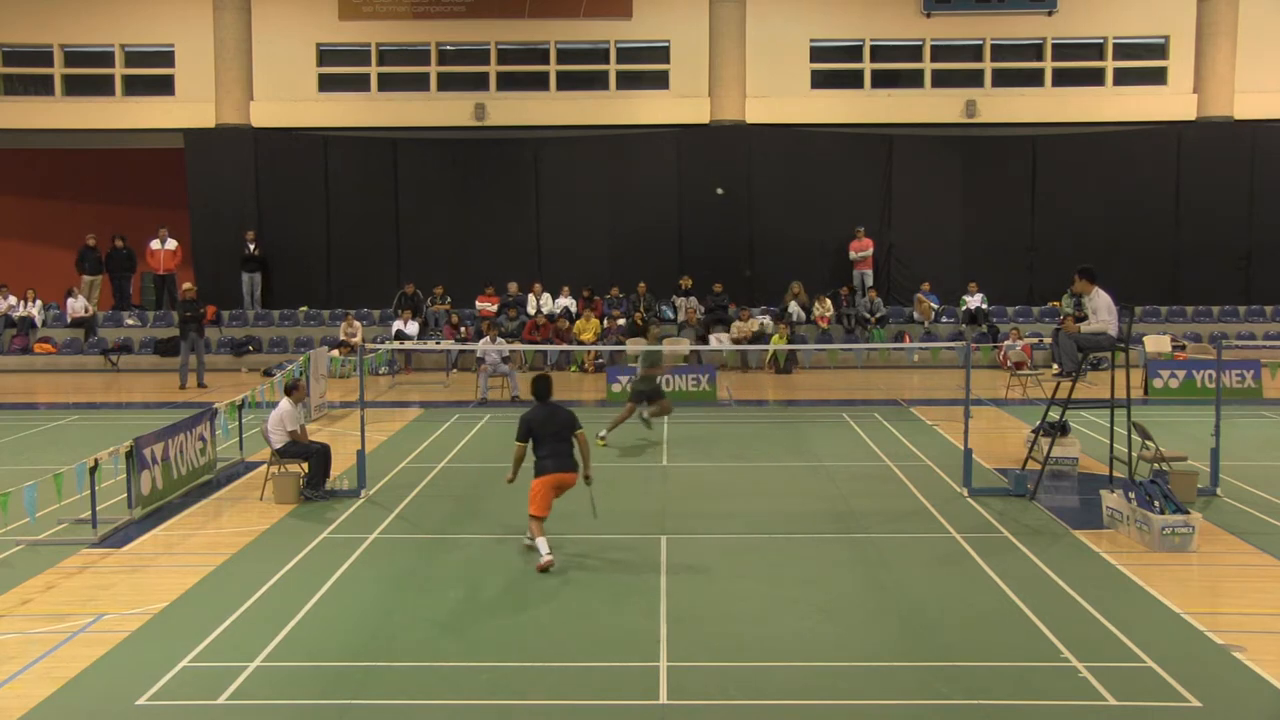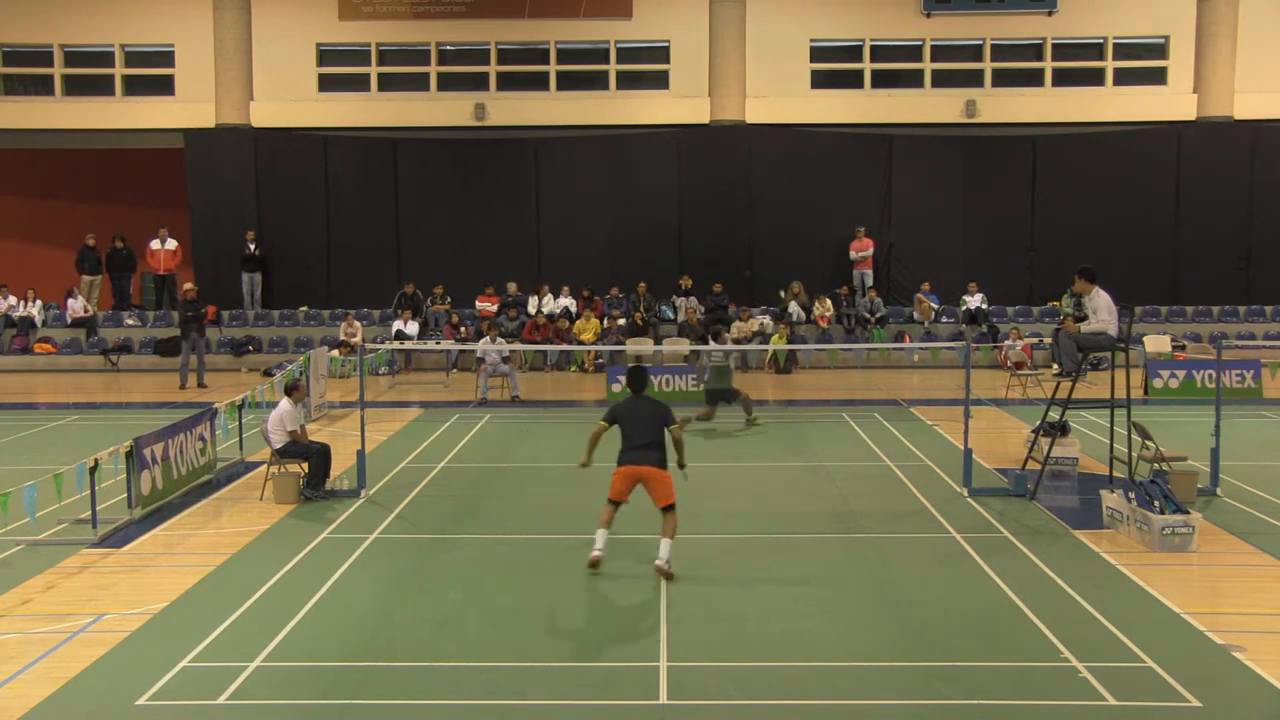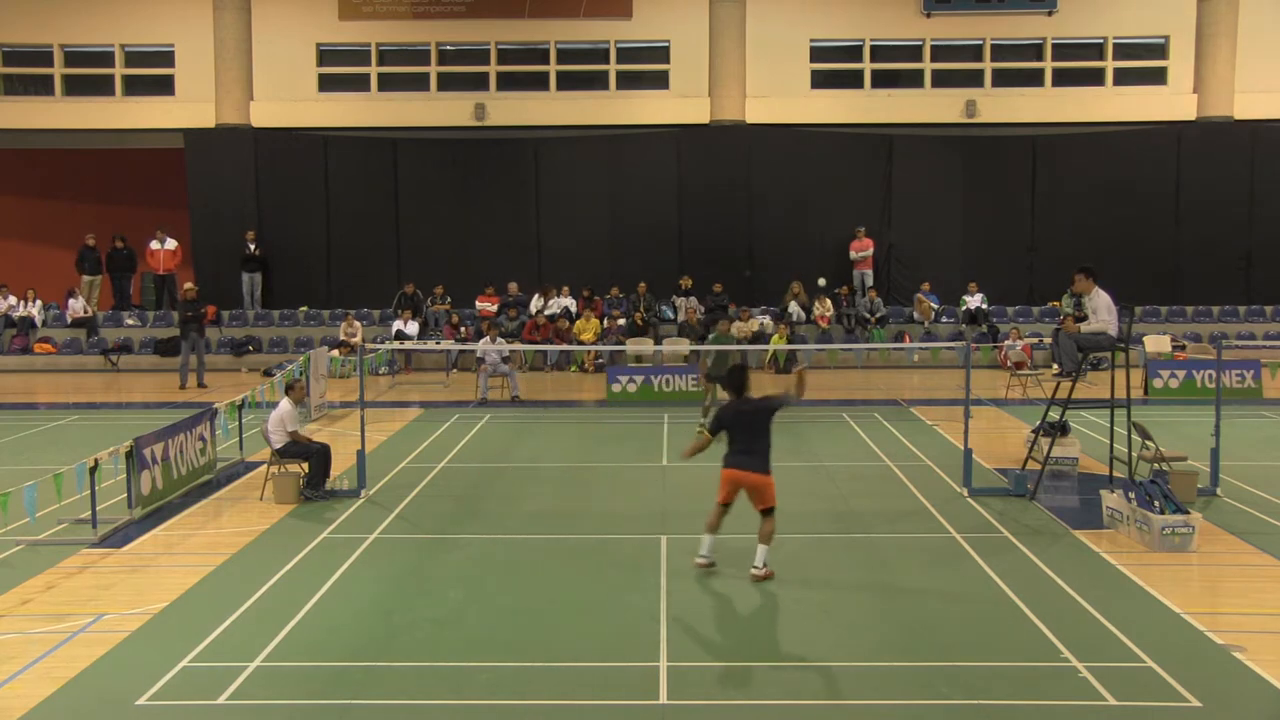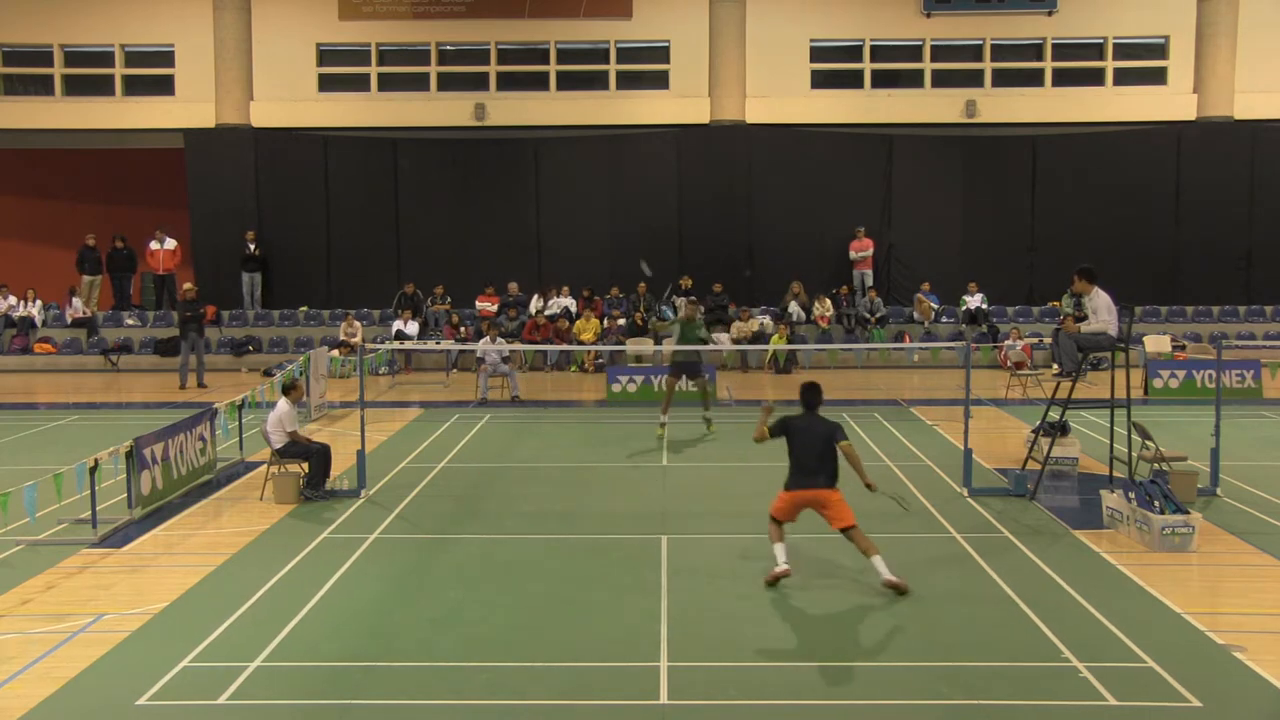
dt=0.5s
person 1, frame 1
left shoulder: (527, 418)
right shoulder: (567, 414)
left elbow: (520, 451)
right elbow: (582, 440)
left wrist: (513, 474)
right wrist: (587, 470)
left hip: (546, 472)
right hip: (570, 471)
left knee: (535, 519)
right knee: (542, 499)
left ankle: (546, 555)
right ankle: (532, 539)
person 1, frame 2
left shoulder: (618, 407)
right shoulder: (661, 408)
left elbow: (596, 432)
right elbow: (677, 436)
left wrist: (587, 457)
right wrist: (681, 459)
left hip: (626, 465)
right hip: (655, 466)
left knee: (611, 506)
right knee: (669, 513)
left ankle: (598, 550)
right ankle: (662, 560)
person 1, frame 3
left shoulder: (724, 412)
right shoulder: (765, 404)
left elbow: (704, 442)
right elbow: (797, 395)
left wrist: (688, 452)
right wrist: (800, 376)
left hip: (731, 469)
right hip: (758, 471)
left knee: (721, 509)
right knee: (768, 516)
left ankle: (703, 556)
right ankle: (758, 567)
person 1, frame 4
left shoulder: (789, 422)
right shoulder: (832, 427)
left elbow: (758, 437)
right elbow: (847, 450)
left wrist: (764, 415)
right wrist: (866, 480)
left hip: (795, 489)
right hip: (826, 489)
left knee: (775, 522)
right knee: (855, 533)
left ankle: (781, 565)
right ankle: (887, 576)
